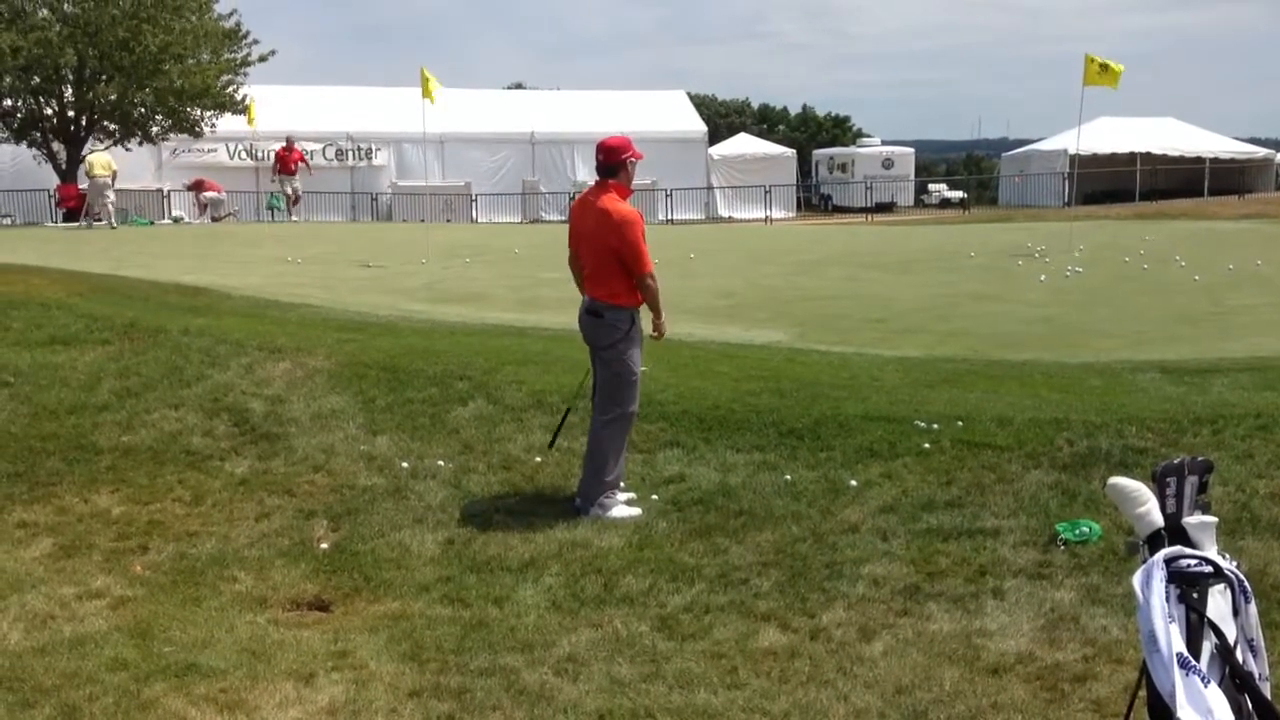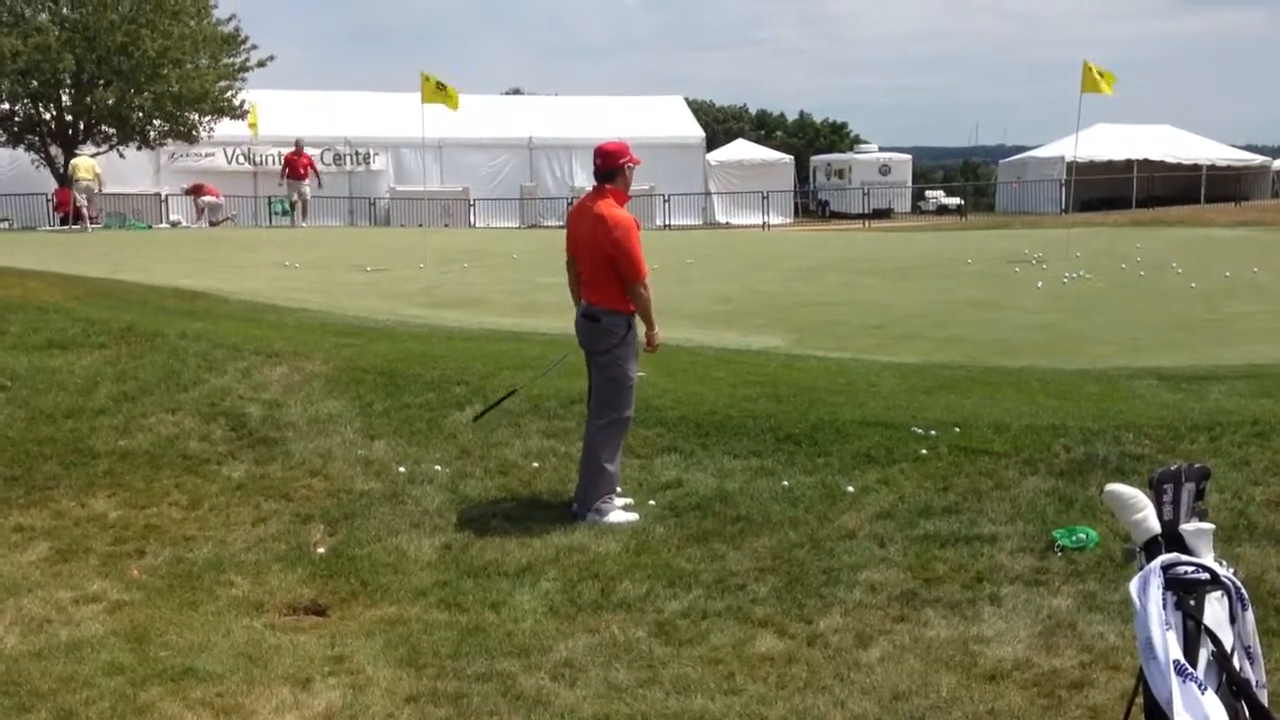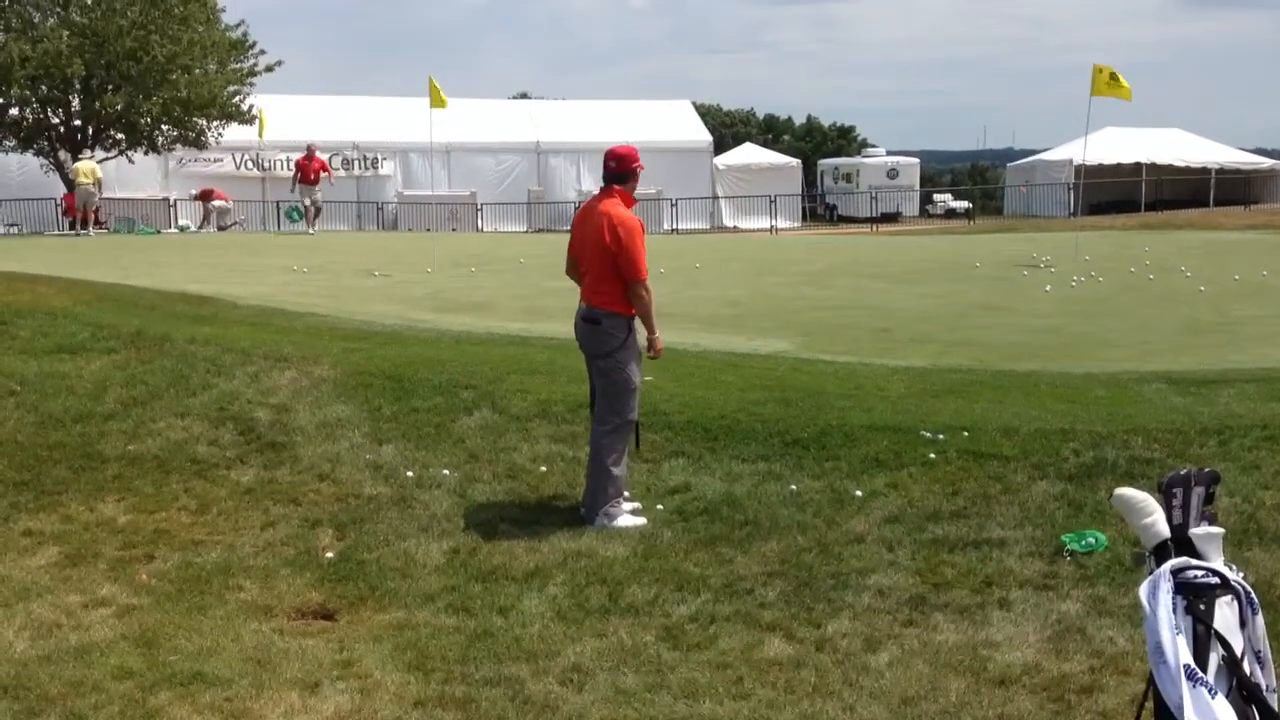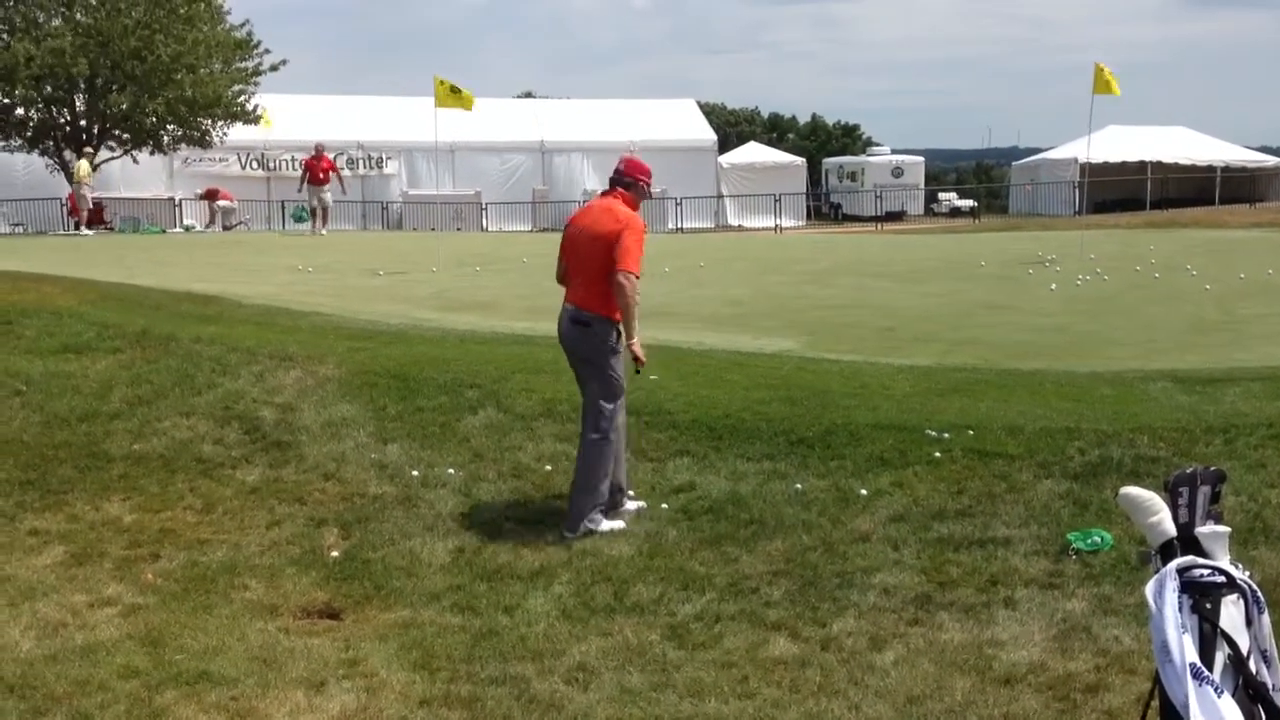
dt=0.5s
person 1, frame 1
left shoulder: (582, 204)
right shoulder: (624, 215)
right elbow: (645, 277)
right wrist: (658, 317)
left hip: (593, 311)
right hip: (617, 318)
left knee: (608, 404)
right knee: (617, 409)
left ankle: (603, 484)
right ankle: (596, 498)
person 1, frame 2
left shoulder: (580, 209)
right shoulder: (619, 220)
left elbow: (572, 268)
right elbow: (638, 285)
right wrist: (651, 328)
left hip: (589, 316)
right hip: (613, 323)
left knee: (603, 410)
right knee: (612, 414)
left ankle: (599, 490)
right ankle: (593, 503)
person 1, frame 3
left shoulder: (587, 211)
right shoulder: (624, 220)
left elbow: (572, 269)
right elbow: (639, 287)
right wrist: (653, 333)
left hip: (588, 317)
right hip: (612, 325)
left knee: (606, 414)
right knee: (618, 418)
left ankle: (605, 495)
right ankle: (601, 509)
person 1, frame 4
left shoulder: (582, 213)
right shoulder: (629, 221)
left elbow: (562, 275)
right elbow: (624, 282)
right wrist: (633, 339)
left hip: (571, 318)
right hip: (596, 326)
left knee: (608, 411)
right knee: (603, 420)
left ankle: (611, 497)
right ankle: (582, 516)
